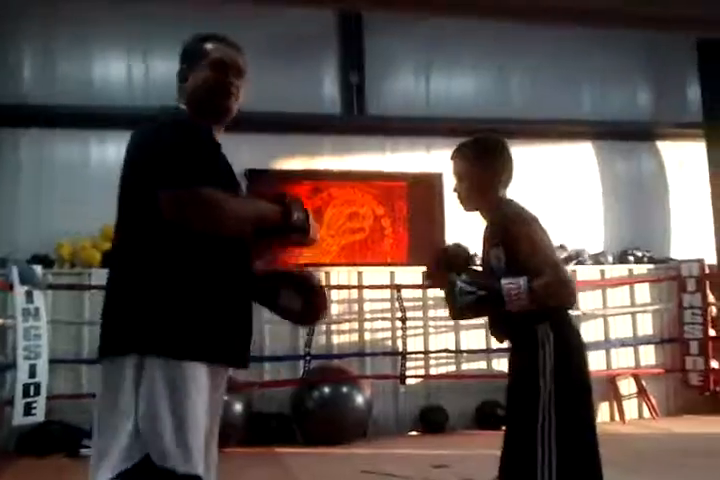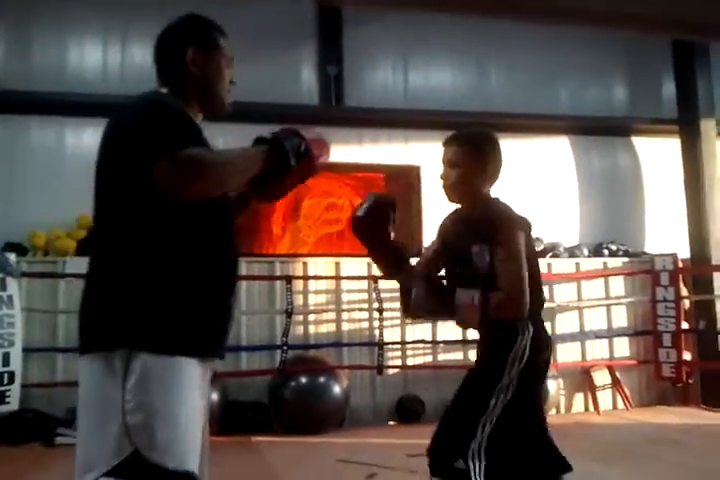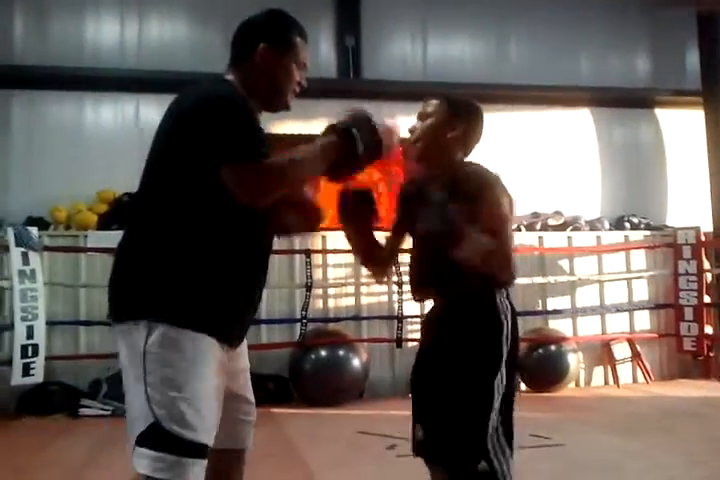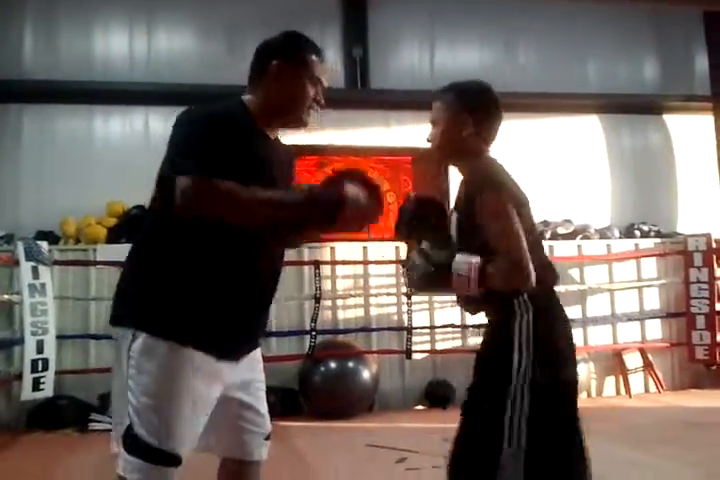
dt=1s
person 1, frame 1
left shoulder: (200, 145)
right shoulder: (169, 134)
right elbow: (187, 208)
right wrist: (283, 212)
left hip: (197, 341)
right hip: (159, 340)
person 1, frame 2
left shoulder: (172, 125)
right shoulder: (152, 115)
left elbow: (201, 209)
right elbow: (188, 178)
left wrist: (265, 179)
right wrist: (270, 151)
left hip: (174, 335)
right hip: (143, 336)
person 1, frame 3
left shoulder: (236, 115)
right shoulder: (214, 105)
right elbow: (253, 185)
left wrist: (307, 191)
right wrist: (338, 144)
left hip: (216, 312)
right hip: (169, 309)
left knee: (230, 441)
person 1, frame 4
left shoulder: (274, 154)
right shoulder: (210, 123)
right elbow: (194, 198)
left wrist: (322, 211)
right wrist: (300, 205)
left hip: (235, 334)
right hip: (170, 326)
person 2, frame 1
left shoulder: (516, 223)
right shoulder: (496, 226)
left elbow: (563, 289)
left wrist: (494, 292)
right wrist: (461, 284)
left hip: (547, 347)
right hip: (530, 348)
person 2, frame 2
left shoulder: (506, 224)
right shoulder: (455, 223)
left elbow: (517, 304)
right elbow: (419, 276)
left wrist: (449, 301)
left hip: (516, 343)
right hip: (498, 342)
person 2, frame 3
left shoulder: (483, 185)
right shoulder: (416, 190)
left elbow: (502, 271)
right elbow: (380, 266)
left wrist: (453, 228)
right wrist: (356, 225)
left hip: (484, 320)
right hip: (444, 318)
right knee: (436, 446)
person 2, frame 4
left shoulder: (483, 184)
right shoulder: (485, 181)
left elbow: (519, 273)
left wrist: (453, 270)
left hip: (526, 328)
right hip: (526, 327)
